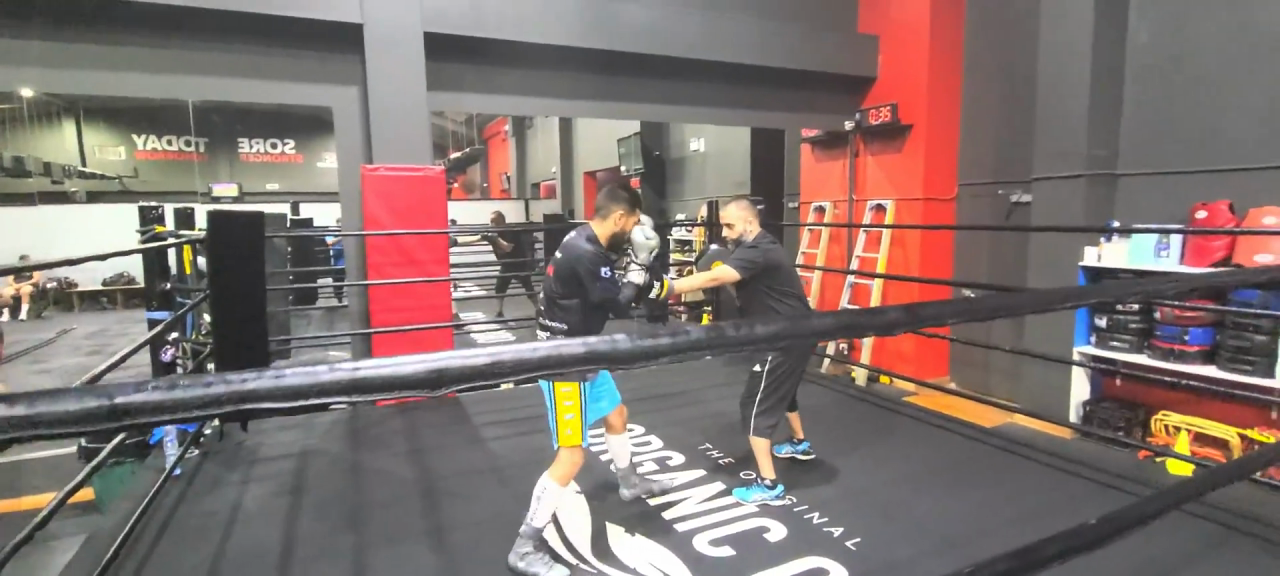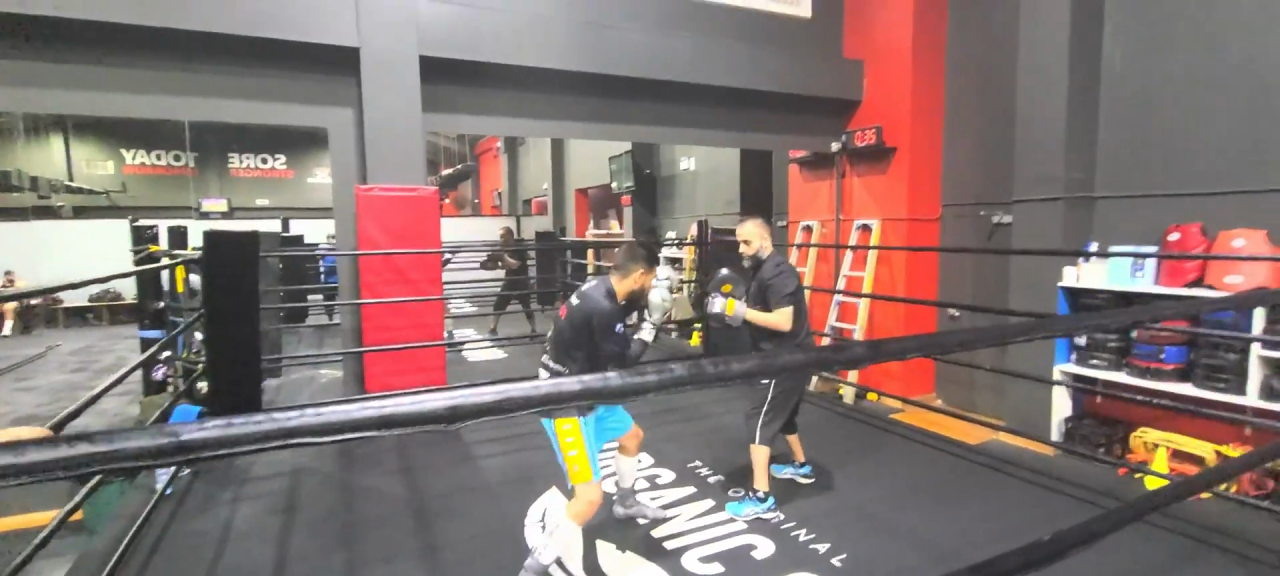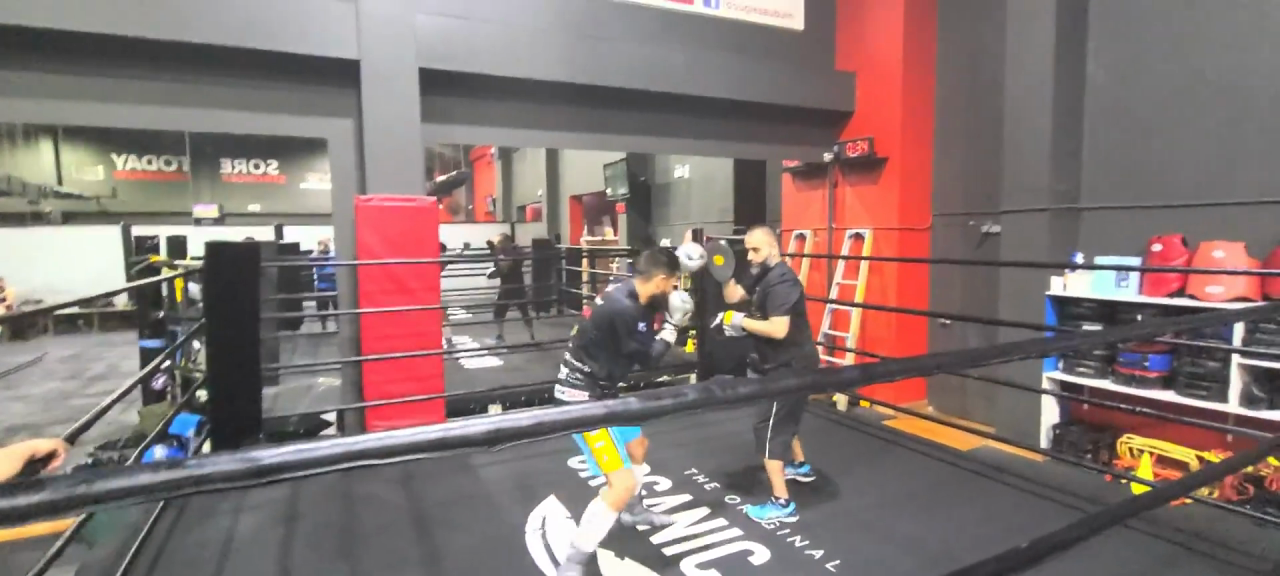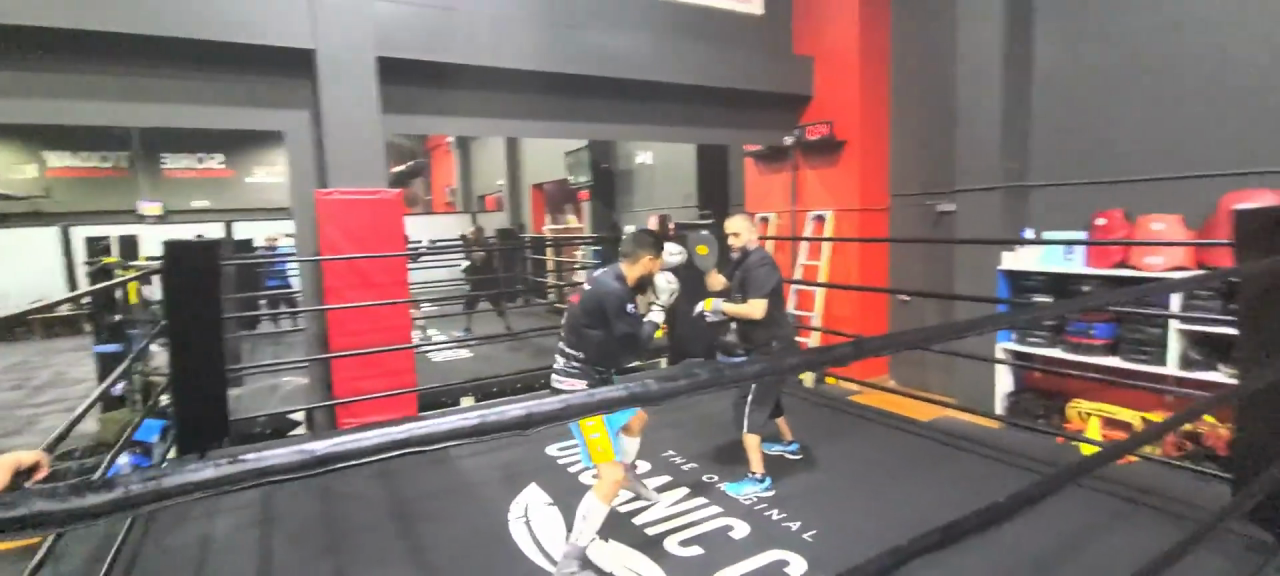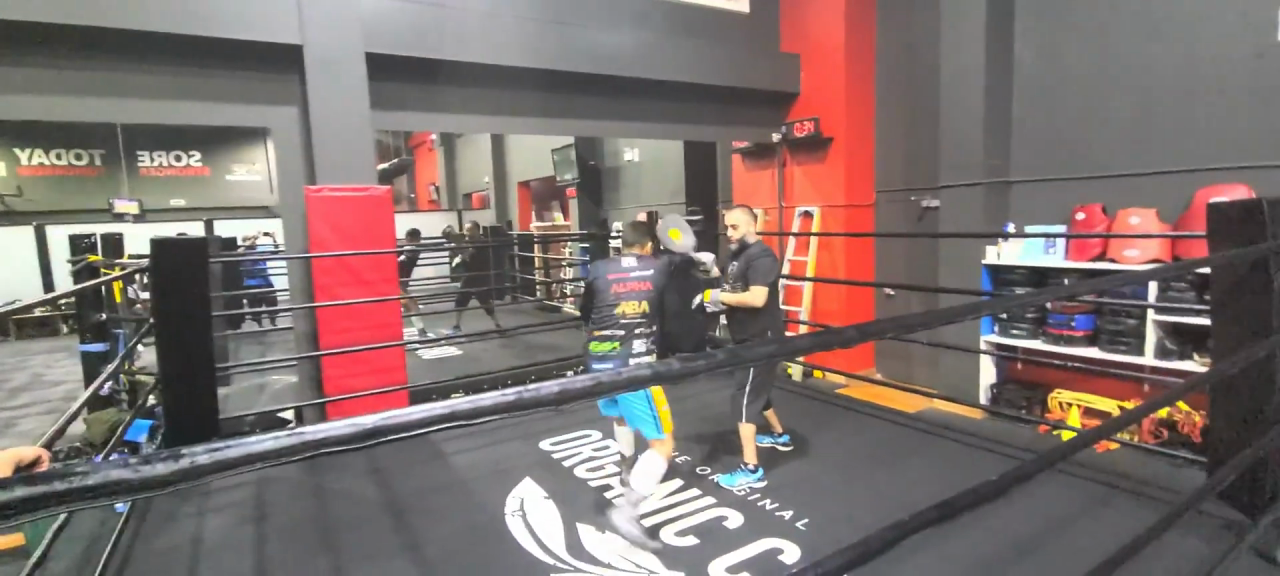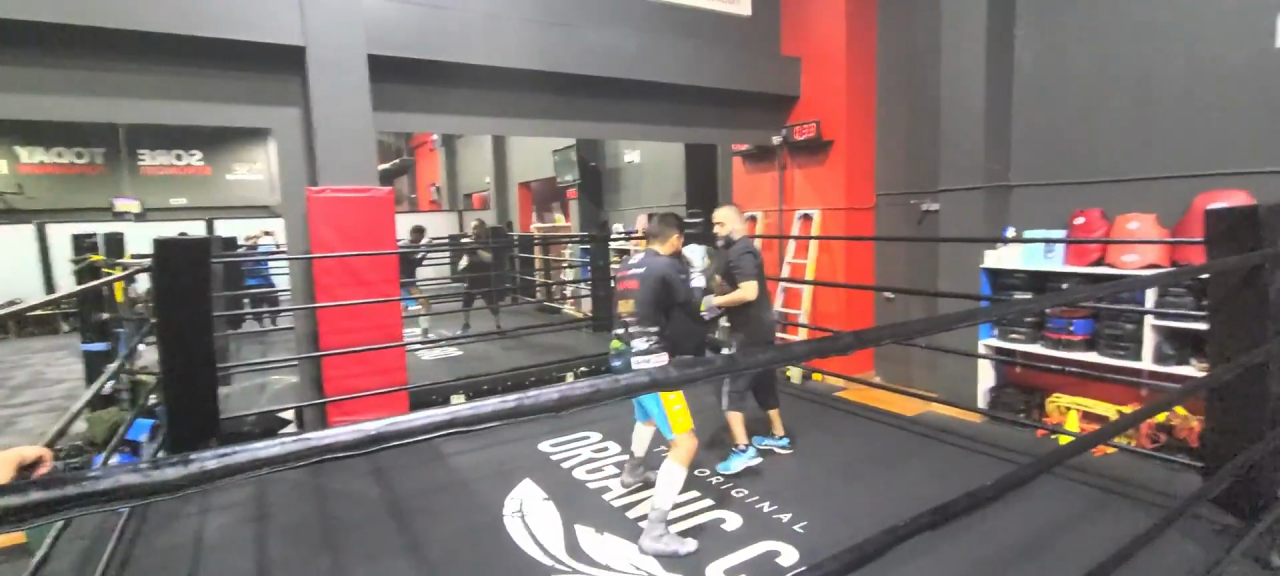
dt=0.4s
person 1, frame 1
left shoulder: (587, 240)
right shoulder: (585, 253)
left elbow: (606, 294)
right elbow: (619, 306)
left wrist: (634, 251)
right wrist: (640, 263)
left knee: (617, 418)
right knee: (571, 457)
left ankle: (629, 481)
person 1, frame 2
left shoulder: (604, 288)
right shoulder: (602, 308)
right elbow: (625, 360)
left wrist: (659, 285)
right wrist: (652, 321)
left knee: (633, 437)
right knee: (589, 497)
left ankle: (626, 502)
person 1, frame 3
left shoulder: (626, 292)
right shoulder: (624, 308)
left elbow: (648, 314)
right elbow: (648, 359)
right wrist: (673, 325)
left hip: (596, 391)
right hip: (582, 397)
left knee: (638, 446)
right knee: (622, 486)
left ankle: (633, 511)
person 1, frame 4
left shoulder: (610, 277)
right shoulder: (612, 291)
right elbow: (637, 344)
left wrist: (657, 281)
right wrist: (660, 307)
left hip: (593, 377)
right hip: (579, 385)
left knee: (637, 419)
right knee: (610, 477)
left ankle: (628, 475)
person 1, frame 5
left shoulder: (599, 270)
right shoulder: (658, 267)
left elbow: (584, 312)
left hip: (600, 362)
right hip: (636, 365)
left knee: (621, 411)
right knee: (663, 446)
left ankle: (632, 470)
right ankle: (628, 508)
person 1, frame 6
left shoulder: (627, 266)
right shoulder: (667, 267)
right elbow: (690, 307)
right wrist: (694, 273)
left hip: (622, 358)
right hip: (648, 361)
left knee: (648, 415)
right knee: (685, 443)
left ankle: (632, 471)
right ankle: (655, 531)
person 2, frame 1
left shoulder: (758, 252)
right shoulder: (759, 249)
left elbow: (714, 278)
left wrist: (669, 287)
left hip: (786, 341)
left knee: (756, 406)
right knee: (781, 390)
left ankle: (769, 485)
right ankle: (800, 443)
person 2, frame 2
left shoulder: (777, 272)
right shoulder: (763, 269)
left elbow: (783, 322)
right elbow: (761, 309)
left wrist: (738, 311)
right wrist: (736, 304)
left knee: (761, 418)
right knee: (782, 412)
left ankle: (761, 497)
right ankle: (801, 466)
person 2, frame 3
left shoulder: (781, 281)
right shoulder: (765, 276)
left elbow: (778, 330)
right elbow: (733, 296)
left wrist: (738, 320)
left hip: (791, 367)
right hip: (785, 364)
left knee: (768, 428)
right knee: (782, 419)
left ankle: (782, 503)
right ankle: (800, 466)
person 2, frame 4
left shoulder: (760, 265)
right shoulder: (742, 262)
left elbow: (756, 311)
right elbow: (716, 285)
left wrist: (718, 306)
left hip: (772, 346)
right hip: (765, 345)
left knee: (749, 406)
right knee: (765, 395)
left ankle: (758, 479)
right ankle: (789, 443)
person 2, frame 5
left shoulder: (761, 256)
right shoulder: (738, 255)
left elbow: (757, 298)
right elbow: (722, 284)
left wrist: (718, 297)
left hip: (763, 339)
right hip: (747, 338)
left knee: (745, 397)
right knee: (756, 390)
left ankle: (751, 469)
right ankle: (779, 435)
person 2, frame 6
left shoulder: (740, 252)
right shoulder: (733, 250)
left elbow: (749, 292)
right elbow: (722, 283)
left wrist: (713, 302)
left hip: (749, 332)
right hip: (759, 329)
left knee: (731, 388)
right knee: (764, 384)
left ankle: (742, 449)
right ankle: (779, 438)
